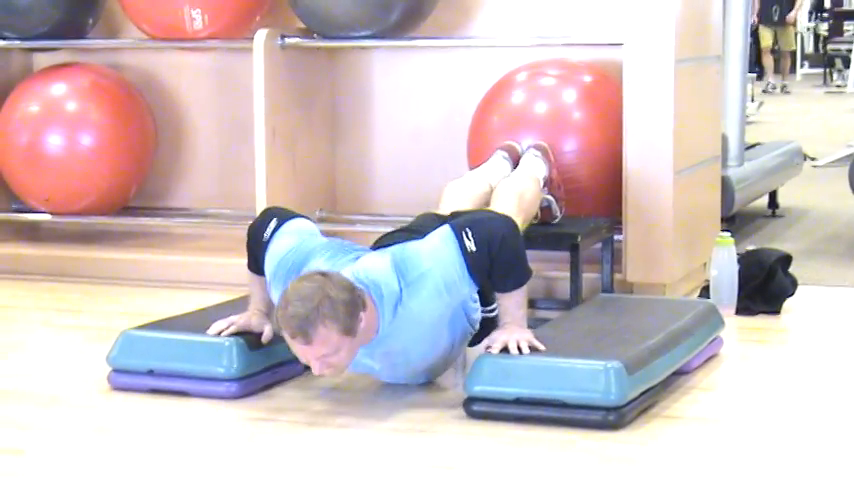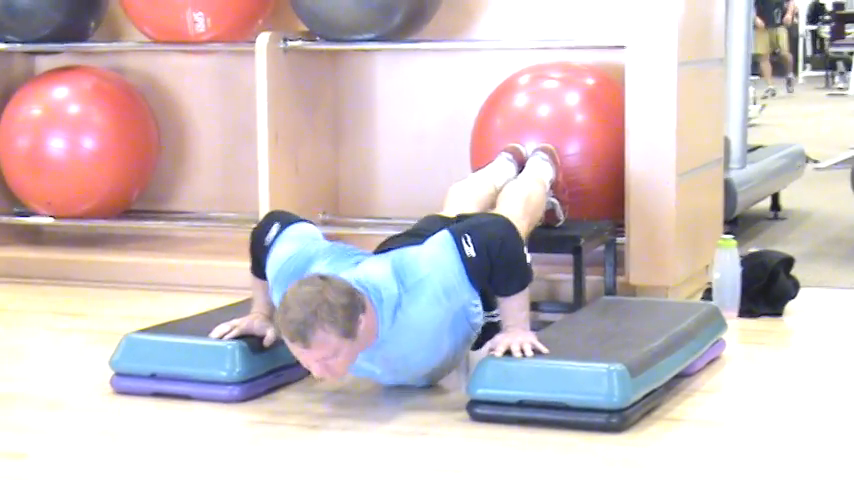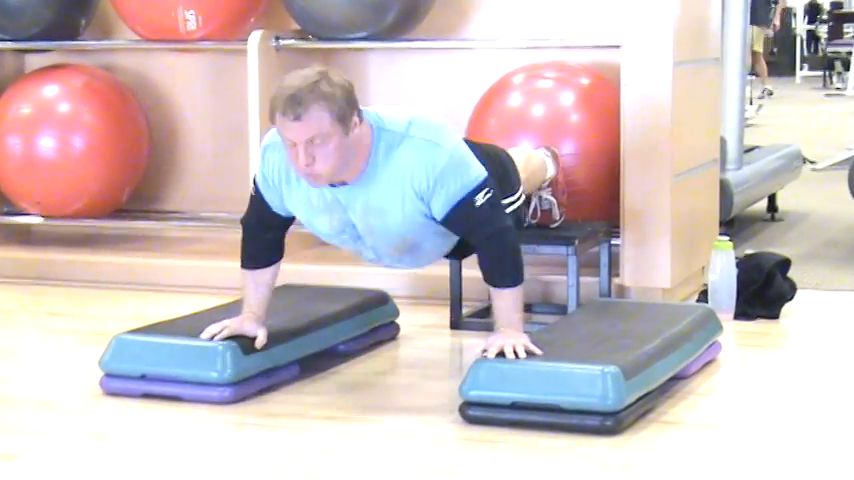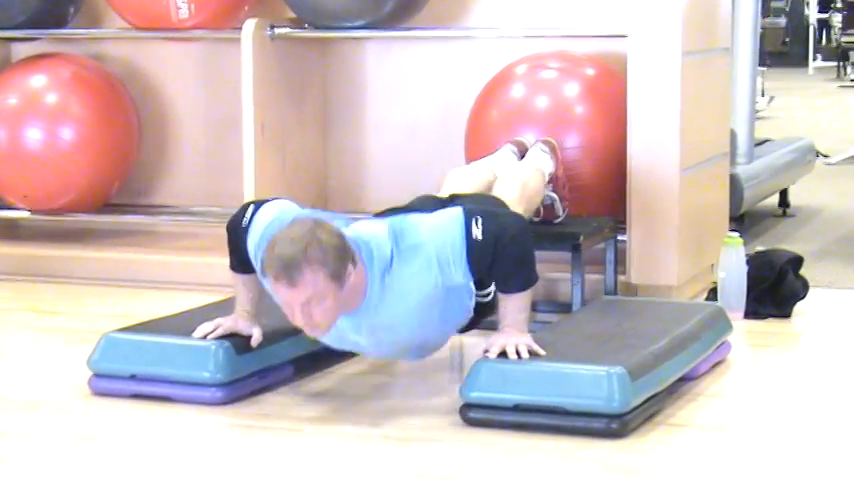
dt=0.4s
person 1, frame 1
left shoulder: (422, 291)
right shoulder: (293, 272)
left elbow: (500, 235)
right elbow: (269, 222)
left wrist: (514, 324)
right wrist: (259, 311)
right hip: (399, 245)
left knee: (505, 211)
right knee: (451, 207)
left ankle: (535, 165)
right ankle: (500, 162)
person 1, frame 2
left shoulder: (419, 301)
right shoulder: (292, 279)
left elbow: (500, 243)
right elbow: (273, 226)
left wrist: (515, 327)
right wrist: (261, 316)
right hip: (403, 252)
left knee: (508, 213)
right knee: (454, 208)
left ankle: (542, 167)
right ankle: (506, 163)
person 1, frame 3
left shoulder: (424, 152)
right shoulder: (277, 154)
left elbow: (496, 234)
right elbow: (261, 226)
left wrist: (509, 330)
right wrist: (252, 315)
left hip: (479, 194)
left knee: (514, 171)
left ankle: (543, 164)
right ankle: (527, 158)
person 1, frame 4
left shoulder: (413, 262)
right shoulder: (271, 240)
left elbow: (510, 232)
right elbow: (242, 221)
left wrist: (514, 329)
right wrist: (245, 314)
right hip: (397, 224)
left knee: (508, 200)
right knee: (452, 192)
left ankle: (540, 161)
right ankle: (508, 155)
